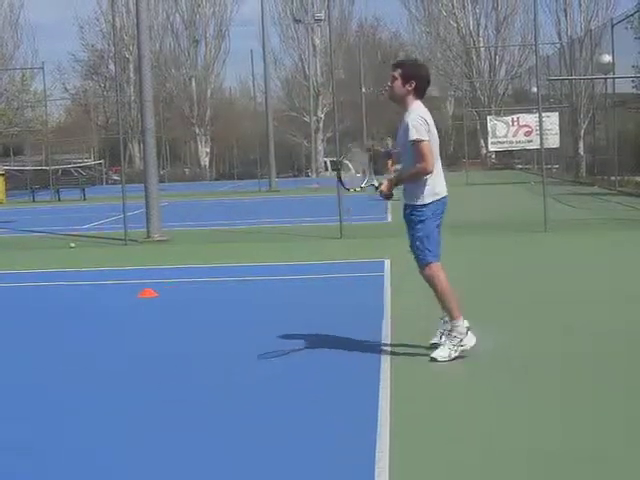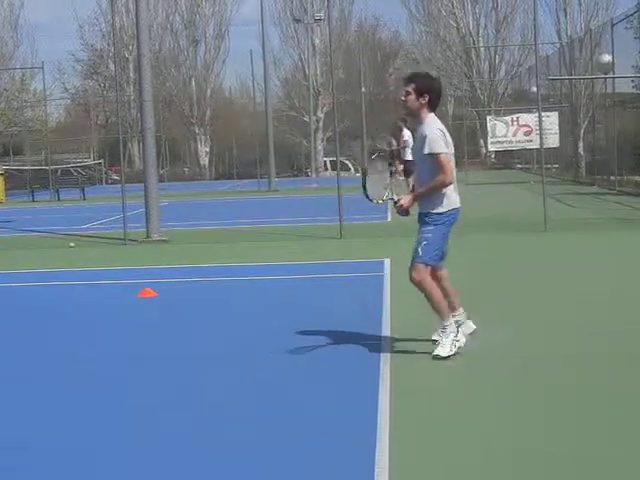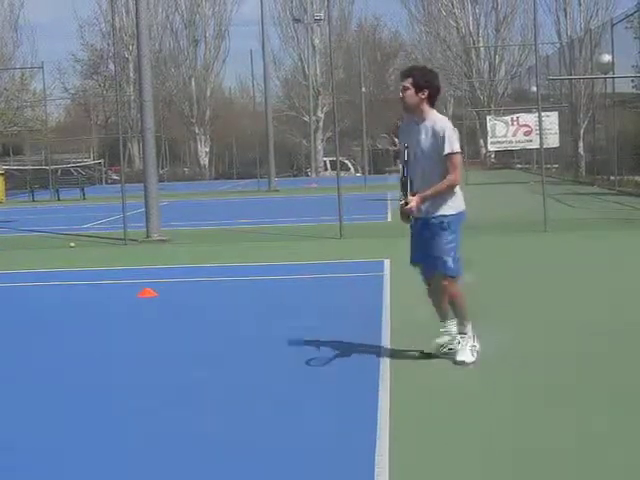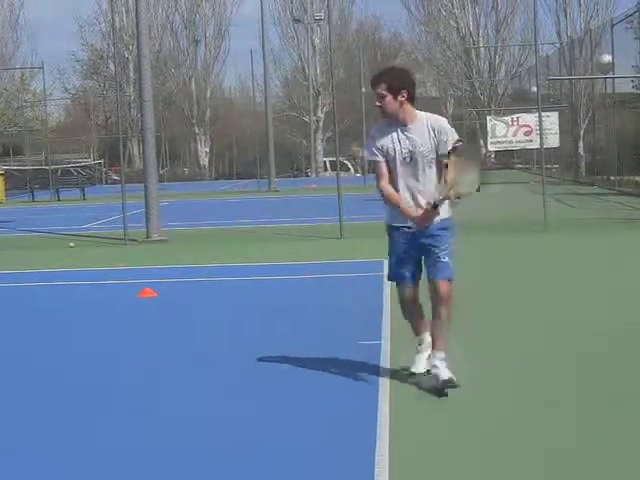
dt=0.4s
person 1, frame 1
left shoulder: (414, 117)
right shoulder: (414, 115)
left elbow: (427, 165)
left wrist: (393, 182)
right wrist: (395, 181)
left hip: (425, 203)
right hip: (420, 202)
left knee: (430, 269)
right knee: (428, 267)
left ankle: (459, 332)
right ankle: (452, 321)
person 1, frame 2
left shoulder: (431, 130)
right shoulder: (422, 128)
left elbow: (447, 177)
left wrist: (414, 196)
right wrist: (412, 195)
left hip: (439, 212)
right hip: (432, 210)
left knee: (418, 273)
right knee: (434, 269)
left ankle: (451, 328)
right ankle: (459, 320)
person 1, frame 3
left shoulder: (442, 127)
right shoulder: (407, 125)
left elbow: (454, 177)
left wrist: (420, 198)
right wrist: (408, 201)
left hip: (445, 214)
right hip: (422, 215)
left knee: (446, 281)
right knee: (429, 276)
left ankle: (467, 335)
right ankle: (449, 327)
person 1, frame 4
left shoulder: (437, 125)
right shoulder: (378, 134)
right elbow: (383, 184)
left wrist: (434, 205)
right wrist: (409, 213)
left hip: (437, 223)
right hip: (400, 226)
left knee: (442, 289)
right knee: (406, 294)
left ankle: (438, 360)
right ankle: (424, 344)
